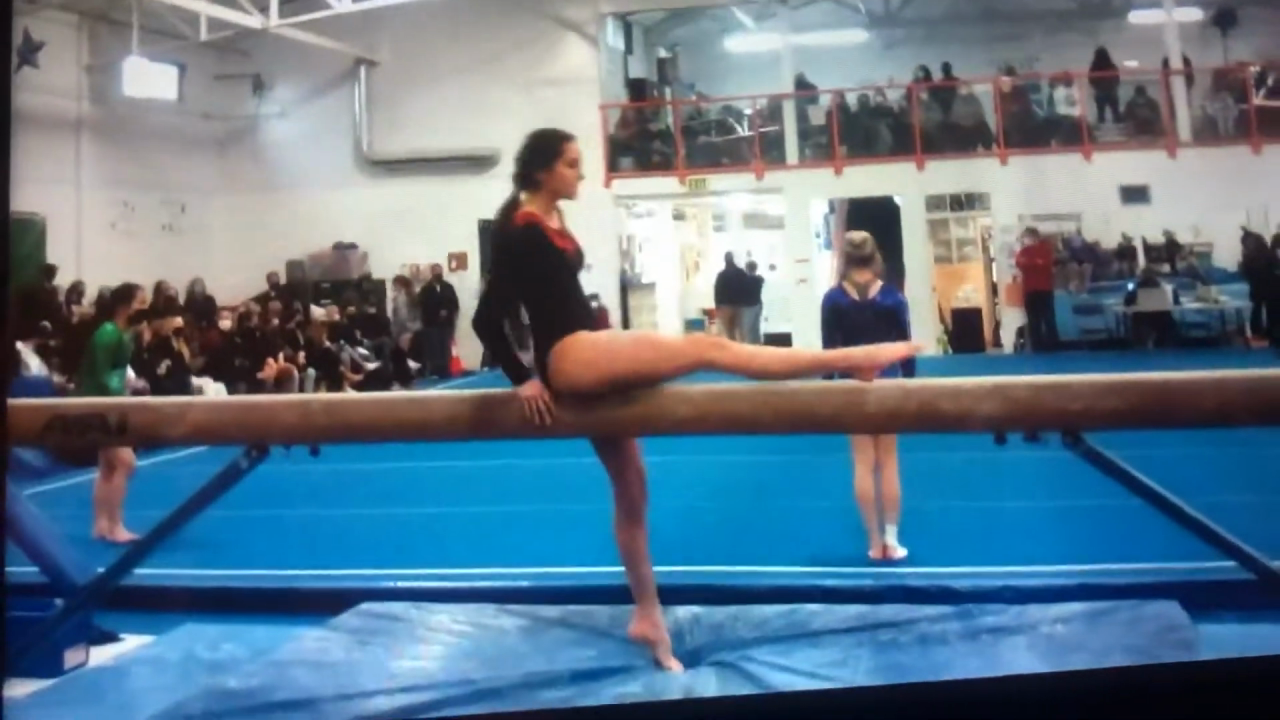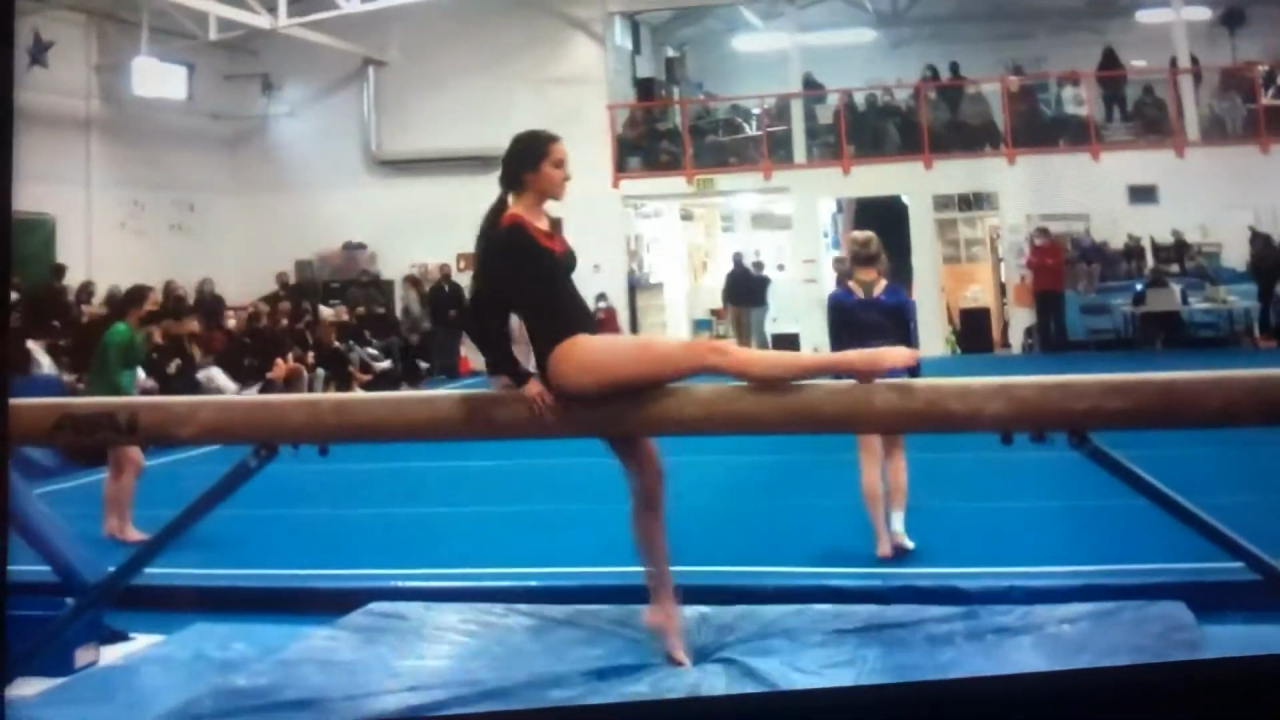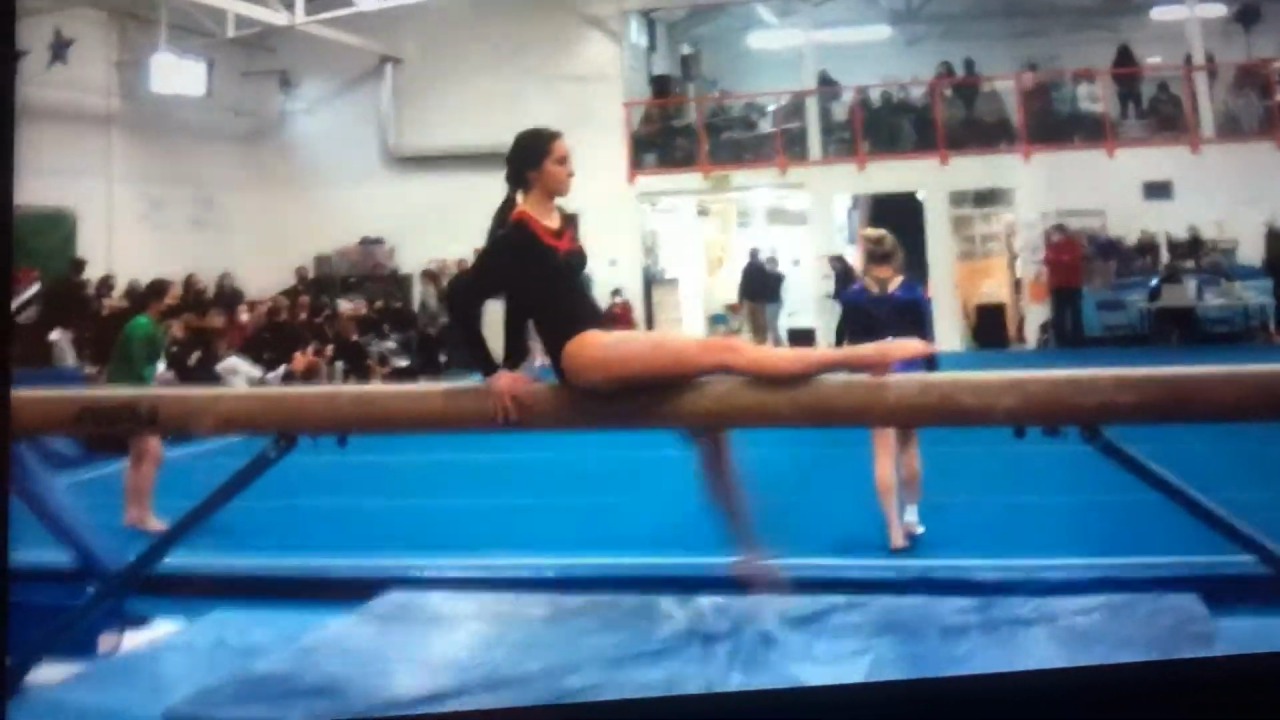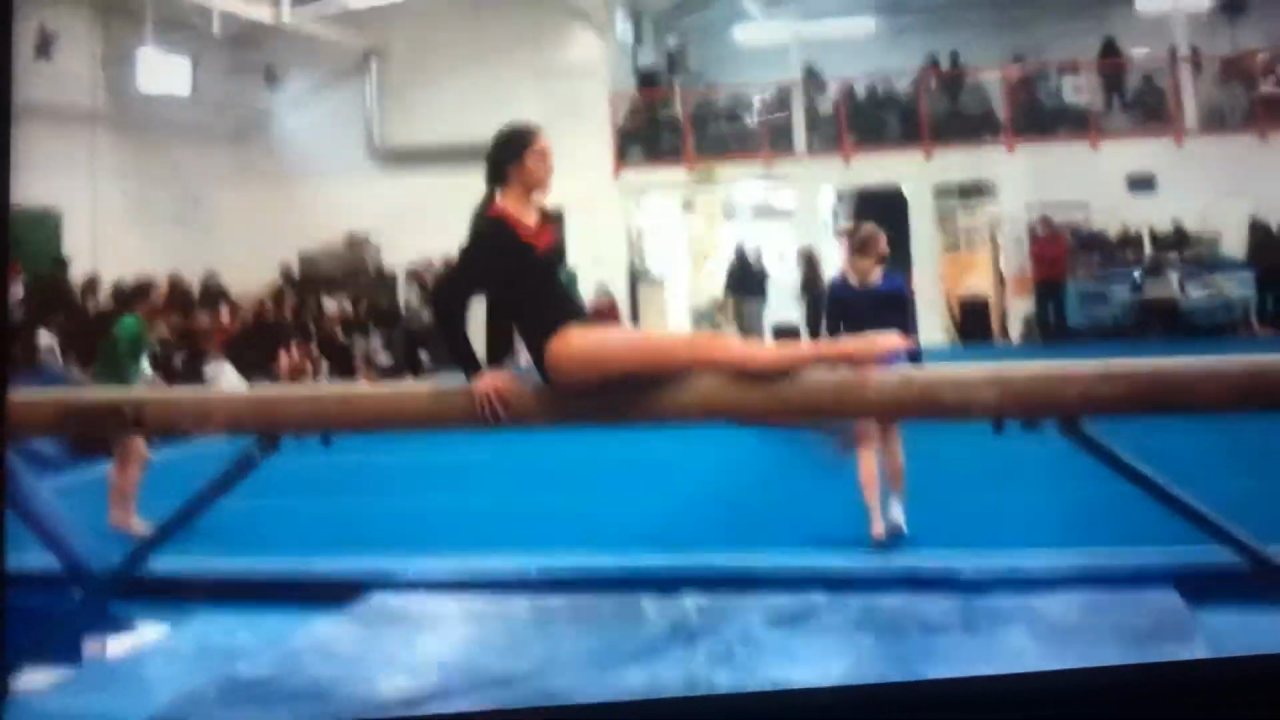
dt=0.2s
person 1, frame 1
left shoulder: (550, 221)
right shoulder: (521, 232)
right elbow: (487, 318)
right wrist: (523, 379)
left hip: (588, 359)
right hip: (572, 357)
left knee: (631, 485)
right knee: (710, 349)
left ankle: (648, 615)
right ankle: (849, 358)
person 1, frame 2
left shoulder: (545, 224)
right shoulder: (509, 236)
right elbow: (477, 317)
right wrist: (517, 376)
left hip: (593, 356)
right hip: (570, 361)
left knee: (648, 474)
right knee: (712, 352)
left ankle: (663, 604)
right ankle: (852, 361)
person 1, frame 3
left shoulder: (561, 221)
right shoulder: (516, 236)
right elbow: (462, 301)
right wrist: (496, 374)
left hip: (604, 344)
right hip: (582, 358)
right knee: (723, 351)
left ankle: (747, 547)
right ankle: (860, 355)
person 1, frame 4
left shoulder: (542, 221)
right shoulder: (494, 231)
right elbow: (446, 301)
right wrist: (477, 374)
left hip: (583, 339)
right hip: (563, 351)
left knee: (705, 349)
right knee: (707, 349)
right ankle: (841, 351)
person 2, frame 1
left shoulder: (833, 299)
right shoulder: (892, 296)
left elbow: (829, 349)
right hip: (887, 381)
left knee: (863, 465)
right knee: (888, 464)
left ankle: (875, 542)
right ankle: (891, 540)
person 2, frame 2
left shoulder: (839, 298)
right shoulder: (897, 294)
left elbow: (837, 348)
right elbow: (910, 343)
right hip: (894, 378)
left knee: (869, 461)
right knee: (895, 454)
left ankle: (882, 539)
right ankle: (898, 526)
person 2, frame 3
left shoulder: (854, 295)
right shoulder: (913, 290)
left elbow: (853, 342)
right elbow: (926, 338)
right hip: (910, 372)
left knee: (884, 453)
right knee: (909, 446)
left ankle: (895, 528)
right ankle: (911, 516)
person 2, frame 4
left shoulder: (838, 287)
right shoulder: (895, 282)
left elbow: (833, 333)
right elbow: (908, 328)
right hip: (891, 363)
left knee: (865, 444)
right knee: (891, 440)
left ankle: (877, 520)
right ankle: (896, 511)
person 3, frame 1
left shoulder: (124, 334)
right shoulder: (108, 334)
left elbow: (117, 372)
right elbow: (102, 376)
right wrist: (119, 399)
left knee: (108, 466)
right knee: (124, 463)
left ankle: (101, 524)
right ankle: (114, 527)
person 3, frame 2
left shoulder: (135, 334)
right shoulder: (120, 333)
left elbow: (128, 372)
right elbow: (114, 376)
right wrist: (131, 400)
left knee: (118, 465)
right knee: (132, 462)
left ankle: (111, 523)
right ankle: (124, 526)
person 3, frame 3
left shoulder: (152, 326)
right shoulder: (142, 326)
left elbow: (148, 365)
right elbow: (138, 367)
left knee: (139, 455)
right knee: (152, 454)
left ankle: (132, 512)
right ankle: (144, 515)
person 3, frame 4
left shoulder: (137, 326)
right shoulder: (128, 326)
left elbow: (134, 366)
right elbow: (128, 369)
left knee: (124, 455)
right knee: (138, 456)
left ankle: (117, 513)
right ankle: (127, 516)
